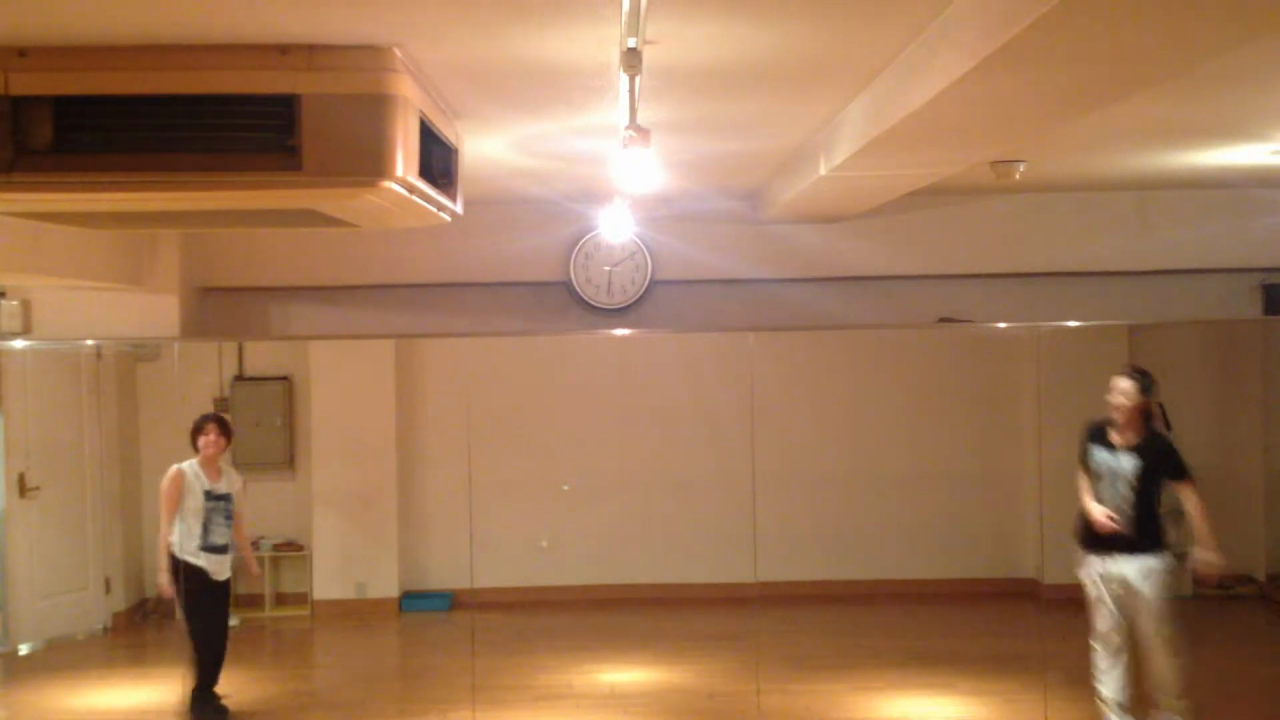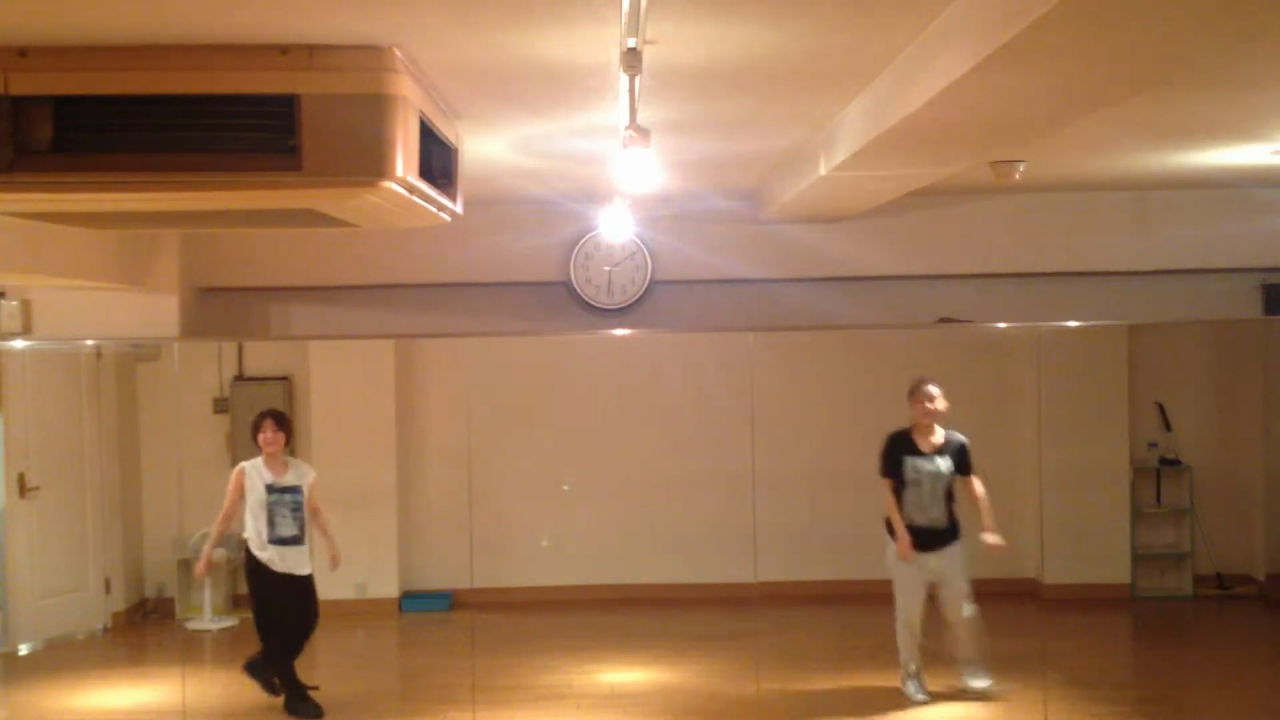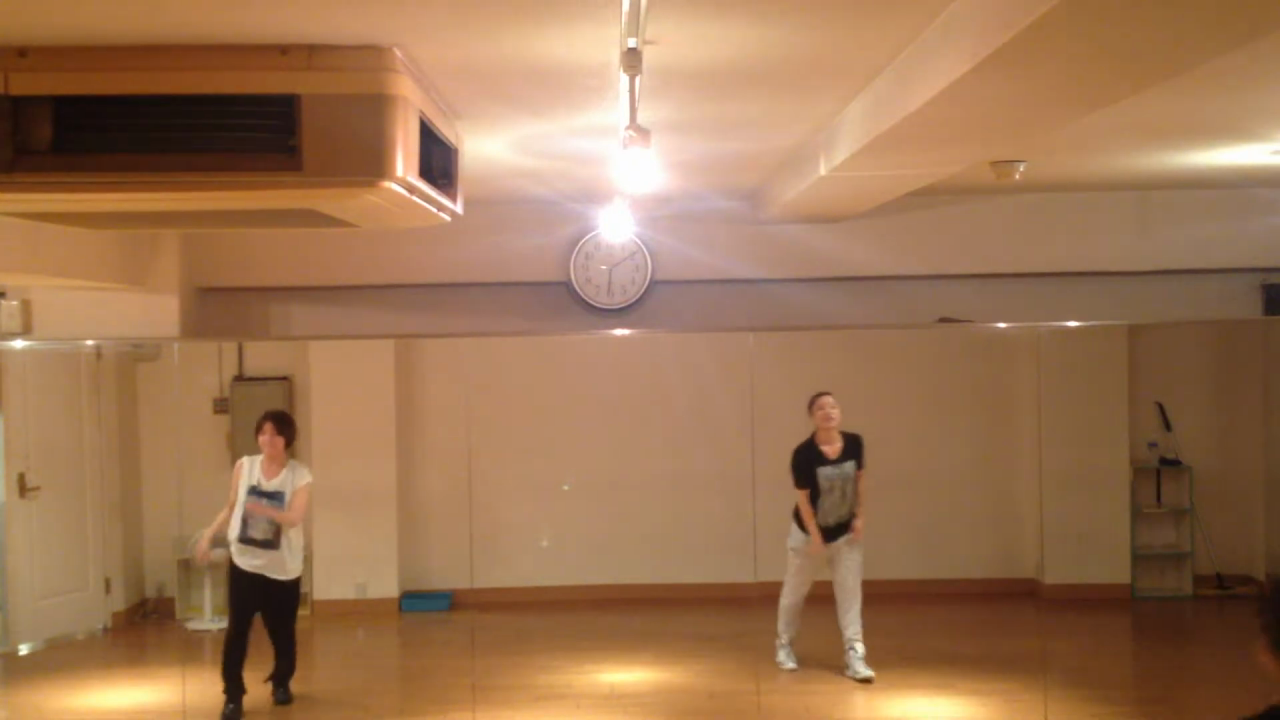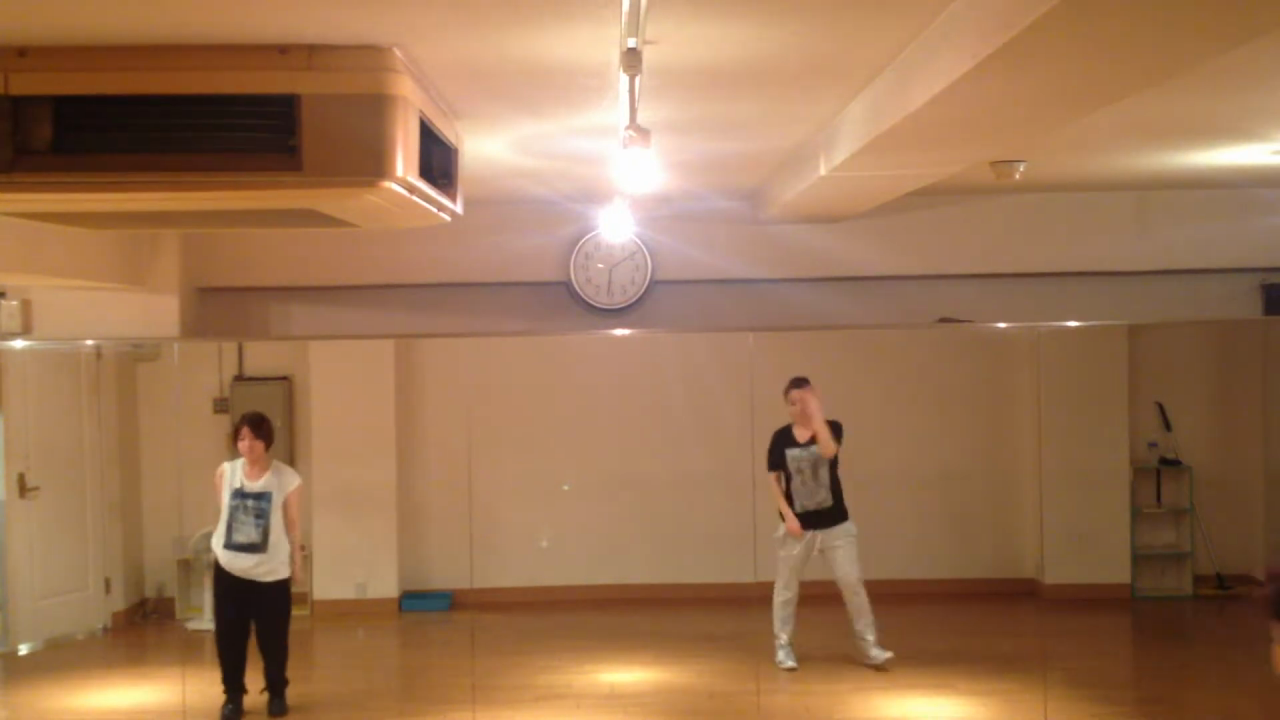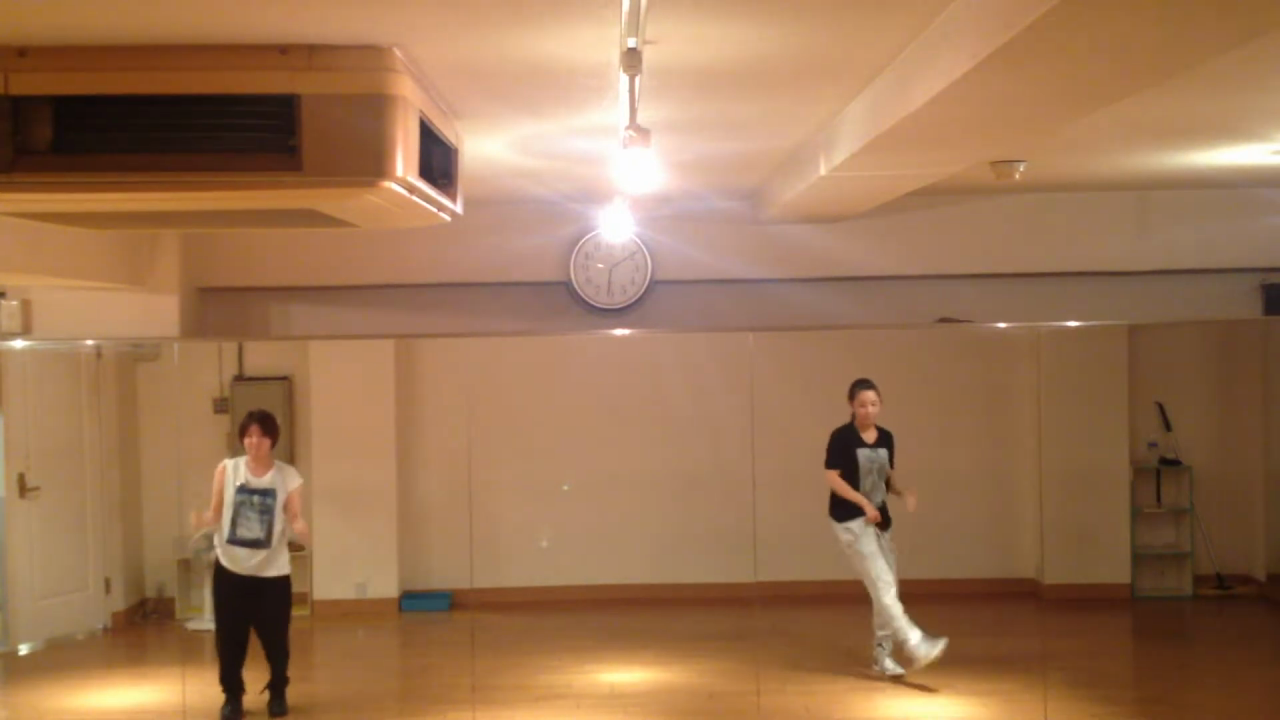
dt=0.7s
person 1, frame 1
left shoulder: (1157, 445)
right shoulder: (1094, 434)
left elbow: (1188, 494)
left wrist: (1206, 546)
right wrist: (1090, 506)
left hip: (1144, 552)
right hip: (1097, 550)
left knee: (1156, 633)
right knee: (1107, 633)
person 1, frame 2
left shoulder: (957, 444)
right shoulder: (896, 443)
left elbow: (972, 485)
right elbow: (888, 490)
left wrist: (988, 528)
right wrist: (901, 533)
left hip: (946, 540)
right hip: (905, 540)
left knee: (962, 609)
right knee: (909, 612)
left ankle: (970, 666)
right ankle: (911, 675)
person 1, frame 3
left shoulder: (855, 443)
right shoulder: (803, 454)
right elbow: (800, 499)
left wrist: (859, 516)
right wrist: (816, 537)
left hip: (846, 532)
right hip: (809, 532)
left knee: (850, 591)
right knee: (795, 590)
left ankle: (855, 657)
right ankle: (783, 645)
person 1, frame 4
left shoulder: (831, 428)
right shoulder: (780, 438)
left elbow: (828, 450)
right elbow: (774, 480)
left wrist: (815, 413)
right wrist: (787, 515)
left hip: (835, 522)
right hip: (798, 524)
left knee: (852, 582)
right knee: (786, 586)
left ankle: (868, 645)
right ankle: (782, 645)
person 1, frame 5
left shoulder: (886, 439)
right shoulder: (842, 437)
right elbow: (832, 478)
left wrist: (904, 493)
right wrist: (864, 503)
left hip: (880, 519)
right hip: (852, 521)
left knee: (886, 586)
right knee: (882, 585)
left ankle: (882, 652)
right ankle: (914, 645)
person 2, frame 1
left shoulder: (231, 477)
right shoulder: (180, 474)
right elbow: (167, 524)
left wrist: (249, 557)
right wrist: (163, 570)
left hip: (220, 568)
right hip: (190, 564)
left knee: (217, 636)
right knee: (206, 633)
left ankle: (204, 695)
person 2, frame 2
left shoulder: (303, 472)
right shoulder: (245, 472)
left elbow: (314, 511)
right elbow: (226, 515)
left wrist: (332, 545)
right wrist: (206, 554)
left hip: (299, 563)
right hip: (264, 562)
left knee: (305, 623)
right knee: (276, 630)
left ankle: (261, 665)
right ankle: (295, 695)
person 2, frame 3
left shoulder: (299, 475)
right shoulder: (243, 466)
left elbow: (294, 518)
right elbow: (231, 508)
left wrist: (266, 511)
right wrist: (208, 534)
left hip: (283, 568)
right hip: (244, 563)
left knee: (282, 633)
right knee: (237, 630)
left ankle: (281, 682)
person 2, frame 4
left shoulder: (286, 477)
right shoulder: (224, 473)
left elbow: (292, 523)
right elbow: (224, 515)
left wrist: (295, 562)
right wrist: (221, 546)
left hip: (272, 573)
right hip: (229, 570)
left knee: (273, 639)
right knee: (229, 637)
left ankle: (277, 693)
right ankle: (234, 695)
person 2, frame 5
left shoulder: (287, 476)
right shoulder: (227, 469)
left elbow: (296, 518)
right elbow: (215, 513)
left wrist: (300, 527)
right wrist: (202, 519)
left hip: (273, 571)
right hip: (231, 568)
left knee: (275, 637)
right knee: (230, 637)
left ankle: (277, 693)
